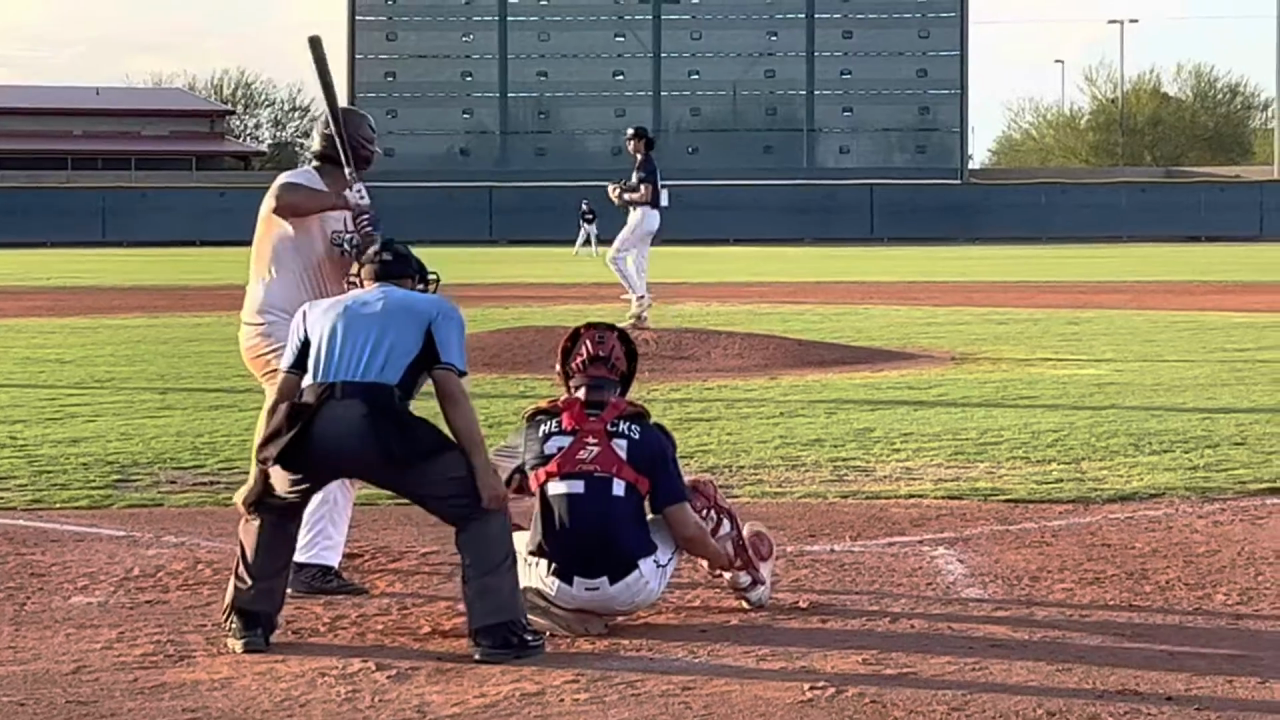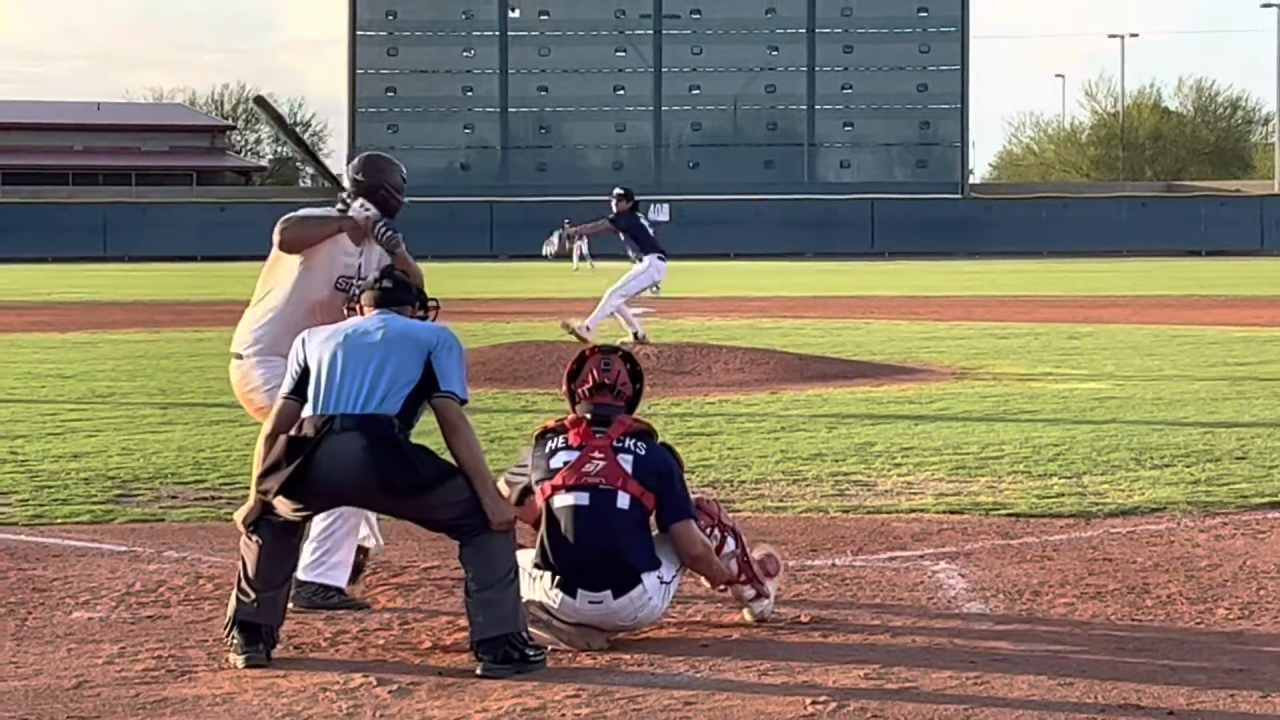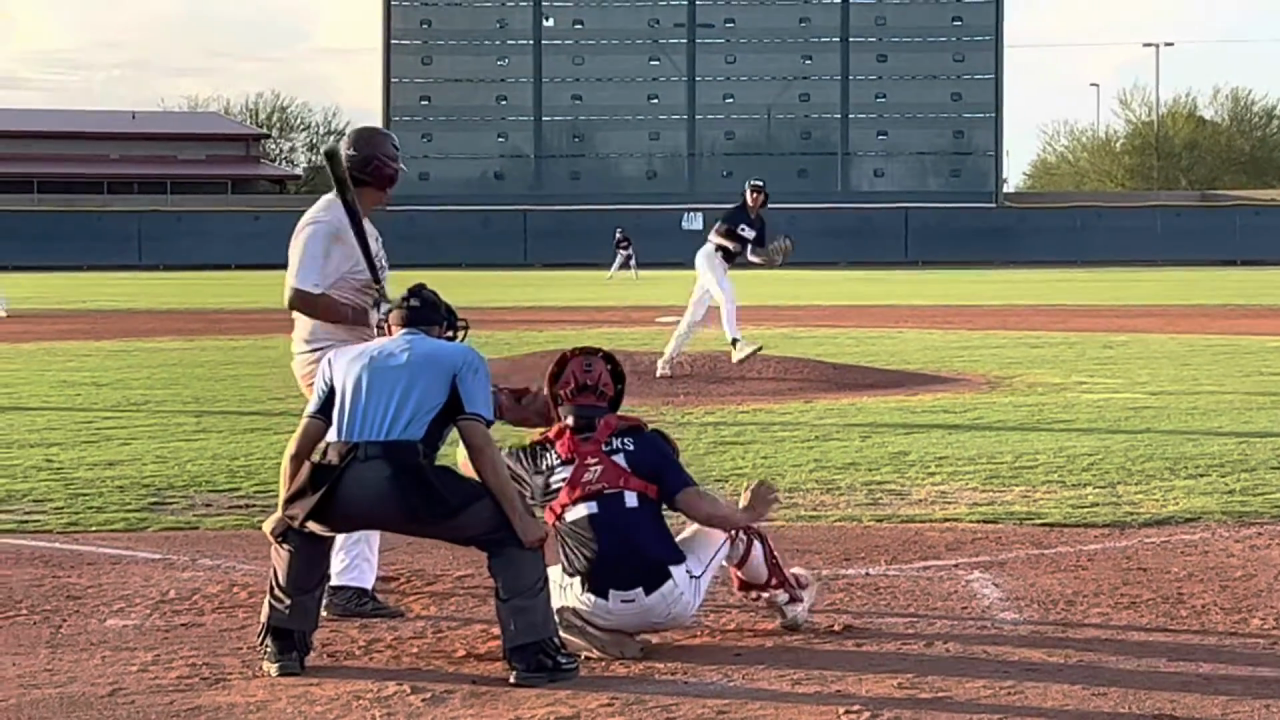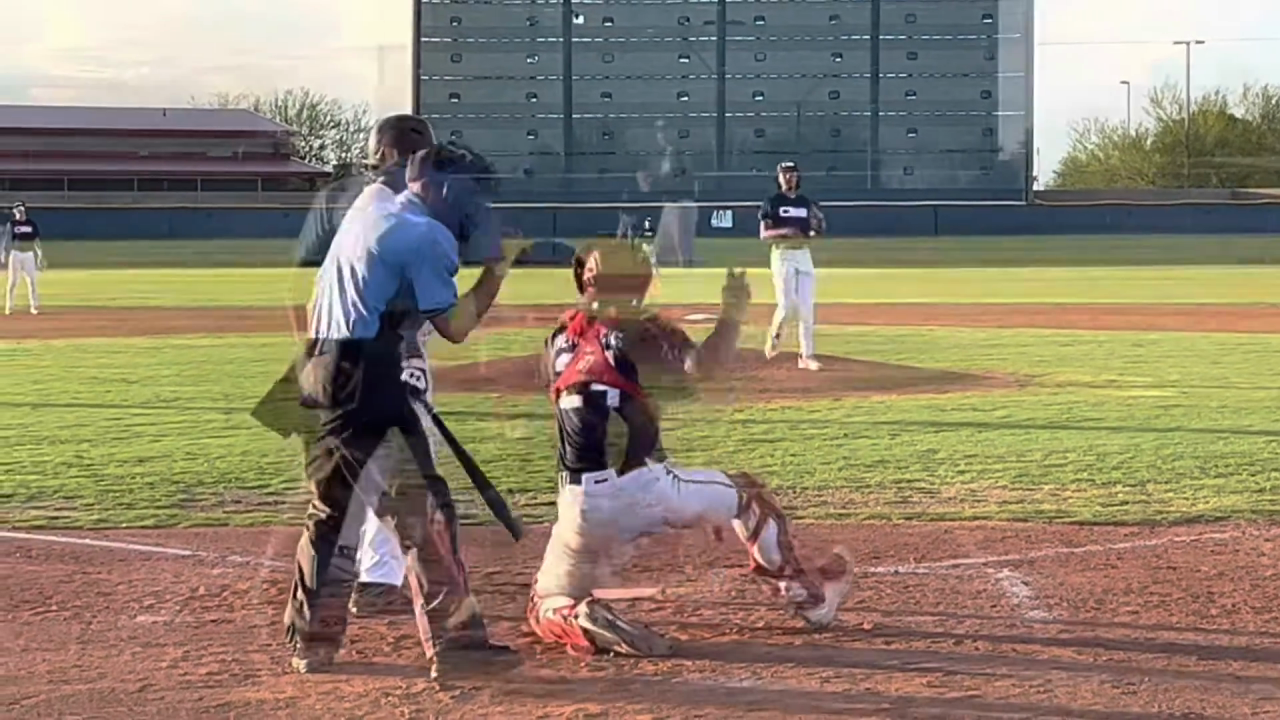
dt=1s
person 1, frame 1
left shoulder: (346, 198)
right shoulder: (298, 182)
right elbow: (282, 202)
left wrist: (367, 237)
right wrist: (342, 202)
right hip: (281, 334)
right ankle: (311, 566)
person 1, frame 2
left shoulder: (373, 246)
right shoulder: (319, 230)
left elbow: (412, 289)
right elbow: (286, 237)
left wrist: (397, 250)
right wrist: (348, 220)
right hip: (266, 365)
left ankle: (352, 544)
right ankle: (316, 583)
person 1, frame 3
left shoulder: (360, 223)
right shoulder: (324, 223)
right elbow: (299, 298)
left wrist: (384, 315)
right wrist: (363, 316)
left ankle: (335, 570)
right ankle: (347, 590)
person 1, frame 4
left shoulder: (374, 203)
right shoulder: (384, 208)
left knee: (381, 460)
right knee: (398, 465)
left ankle: (371, 567)
right ankle: (378, 580)
person 2, frame 1
left shoulder: (315, 309)
right shoulder: (435, 307)
left elbow: (280, 399)
right elbow: (450, 391)
left wrist: (258, 475)
right wrist: (482, 469)
left hip: (311, 431)
right hip: (380, 427)
left knee: (270, 501)
right knee: (481, 503)
left ankle: (248, 622)
right ankle: (499, 631)
person 2, frame 2
left shoulder: (313, 337)
right shoulder: (434, 336)
left elbow: (276, 429)
right elbow: (452, 420)
left wrist: (257, 498)
right wrist: (491, 498)
left hip: (310, 463)
right hip: (381, 458)
left knee: (270, 517)
right knee: (483, 517)
left ankle: (250, 637)
right ankle: (499, 645)
person 2, frame 3
left shoulder: (341, 357)
right shoulder: (461, 356)
left elbow: (298, 449)
right elbow: (479, 443)
left wrist: (284, 512)
right wrist: (520, 518)
left hip: (336, 490)
right hip: (406, 485)
left knee: (297, 527)
right knee: (513, 528)
left ankle: (283, 646)
right ankle: (532, 653)
person 2, frame 4
left shoulder: (358, 218)
right shoulder: (430, 235)
left elbow: (318, 305)
right elbow: (453, 328)
right wrist: (493, 277)
left hip: (316, 374)
right hip: (364, 383)
left knee: (330, 513)
right knee: (421, 508)
left ankle: (311, 641)
right ankle: (454, 642)
person 3, frame 1
left shoulder: (537, 429)
right shoulder: (646, 435)
right elbow: (687, 531)
right wrist: (722, 558)
left hip: (559, 588)
right hip: (632, 590)
right knee: (699, 496)
left ankle: (552, 604)
right ankle: (749, 582)
person 3, frame 2
left shoulder: (546, 446)
right shoulder: (652, 453)
left elbow: (503, 498)
right elbow: (693, 550)
right wrist: (723, 575)
left hip: (560, 602)
right hip: (635, 606)
right knee: (704, 513)
left ankle: (560, 621)
right ankle: (754, 591)
person 3, frame 3
left shoulder: (539, 457)
right shoulder: (642, 442)
left elbow: (469, 462)
right elbow: (697, 505)
right wrist: (745, 514)
left hip: (599, 610)
right hip: (667, 601)
right knee: (723, 522)
left ankle: (585, 629)
right ankle: (788, 598)
person 3, frame 4
left shoulder: (562, 337)
right shoulder: (642, 330)
right elbow: (704, 366)
right wrist: (733, 308)
left hip: (581, 502)
right hip: (641, 485)
left knee: (547, 608)
right knee: (746, 494)
left ankle: (582, 623)
right ankle: (809, 596)
person 4, frame 1
left shoulder: (645, 163)
right shoulder: (644, 163)
left elbow: (645, 196)
left wrist: (624, 195)
right wrist: (623, 192)
left hip: (644, 215)
right hip: (643, 216)
left knee: (614, 256)
right knee: (637, 267)
left ankle: (640, 297)
right ankle: (640, 317)
person 4, frame 2
left shoulder: (625, 217)
right shoulder: (637, 219)
left elbow: (597, 227)
left wrist: (571, 231)
left hip: (651, 264)
right hip: (652, 265)
left knee: (614, 294)
right knee: (616, 301)
left ankle: (587, 330)
right ankle: (638, 335)
person 4, frame 3
left shoulder: (760, 224)
right shoulder: (735, 213)
left elbow: (753, 254)
right elbow: (712, 235)
left wrist: (773, 260)
right wrist: (728, 242)
left hip: (719, 269)
right hip: (710, 257)
left knee: (694, 317)
right knee: (727, 295)
left ankle: (667, 359)
right ankle: (736, 344)
person 4, frame 4
left shoulder: (806, 202)
right shoulder: (772, 202)
left elbow: (814, 232)
right elbow: (763, 234)
left wrist: (818, 229)
right wrist: (783, 231)
left hip: (804, 255)
right hip: (782, 255)
left knee: (807, 306)
right knee: (786, 305)
left ankle: (807, 356)
right ankle: (775, 336)
